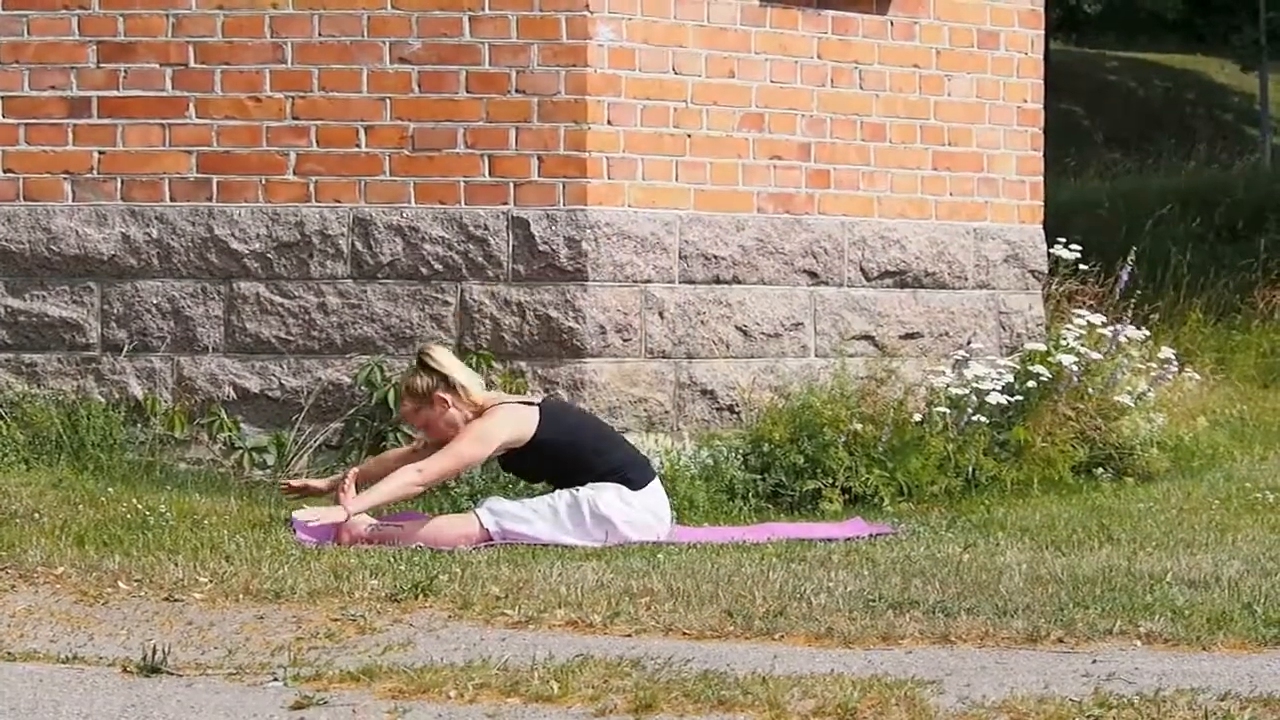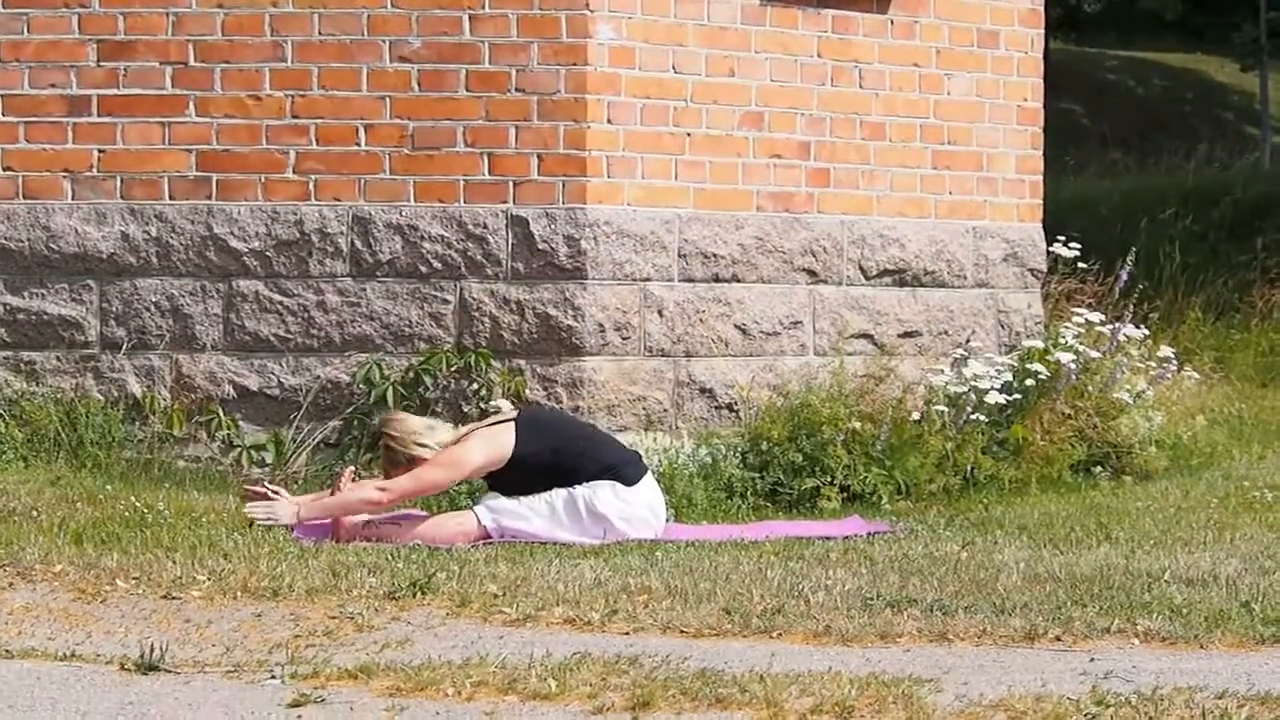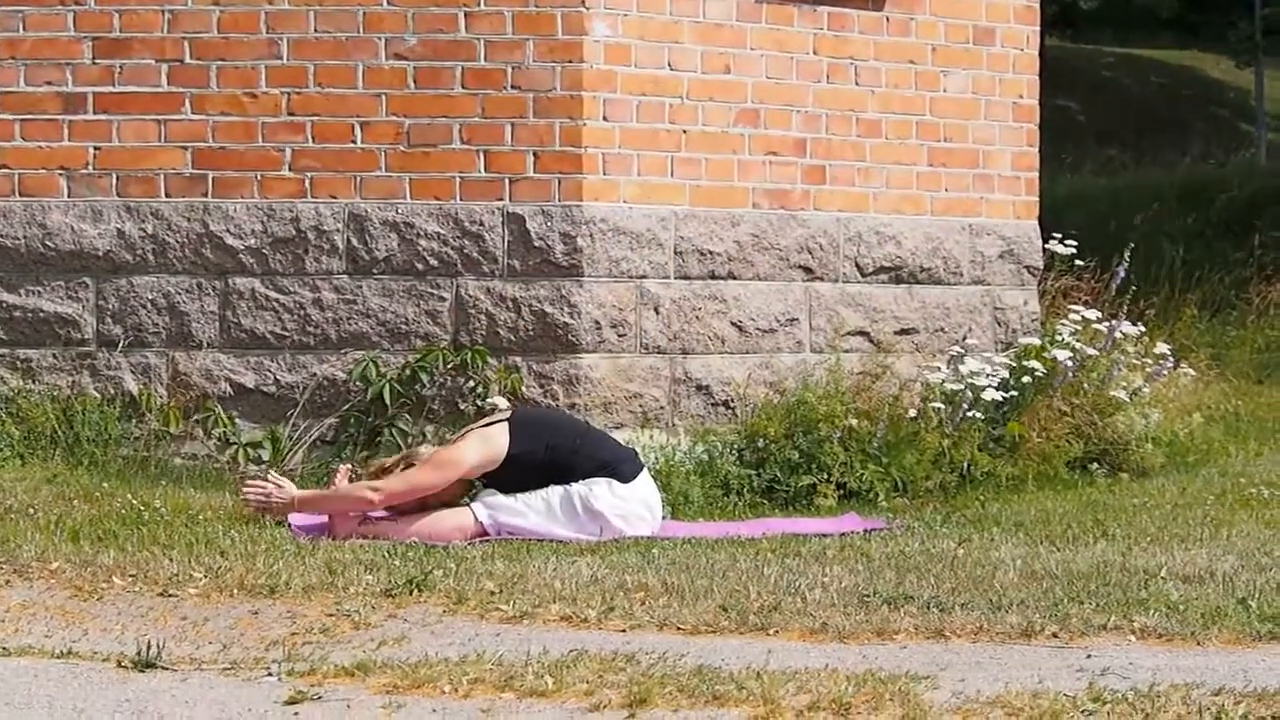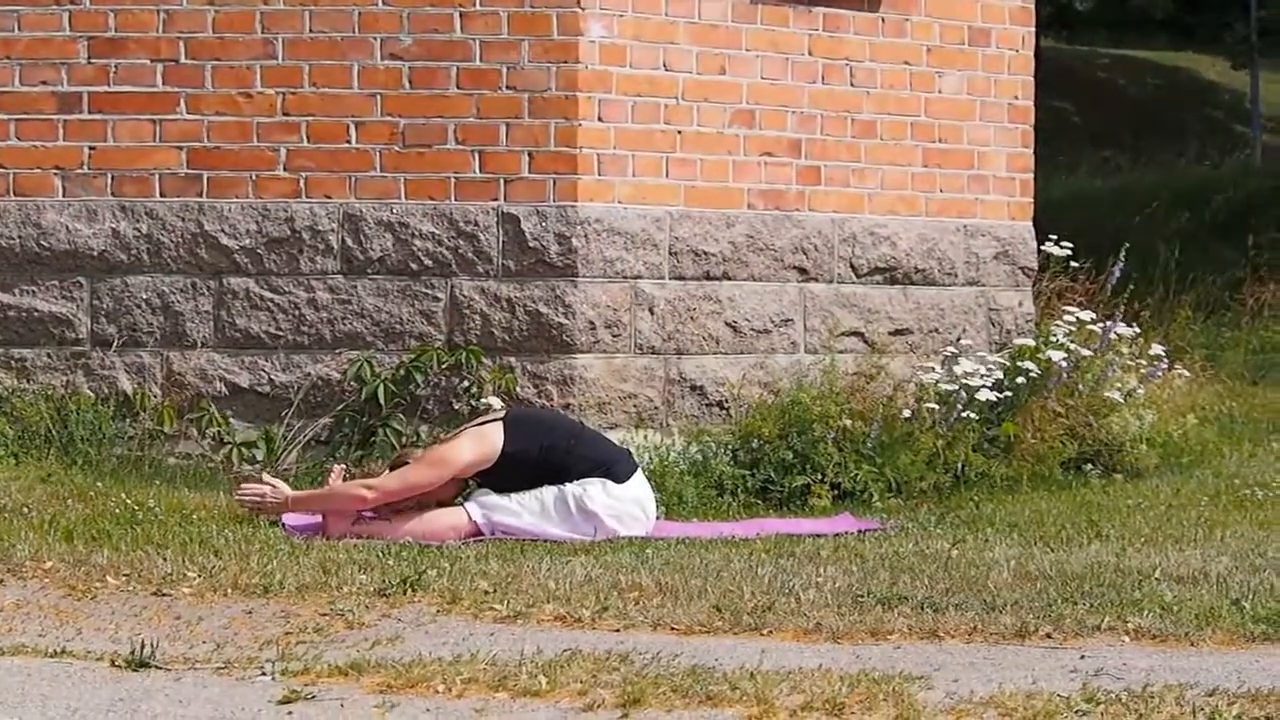
dt=0.4s
person 1, frame 1
left shoulder: (498, 422)
right shoulder: (492, 412)
left elbow: (420, 475)
right elbow: (410, 455)
left wrist: (345, 512)
right wrist: (330, 482)
left hip: (626, 505)
right hip: (620, 501)
left knee: (488, 524)
person 1, frame 2
left shoulder: (475, 450)
right shoulder: (478, 438)
left elbow: (384, 495)
right elbow: (385, 484)
left wrist: (300, 512)
right wrist: (302, 500)
left hip: (621, 504)
right hip: (621, 498)
left knee: (478, 525)
person 1, frame 3
left shoulder: (467, 454)
right shoulder: (475, 441)
left elbow: (376, 495)
right elbow: (381, 489)
left wrist: (295, 500)
left hip: (615, 501)
right hip: (620, 494)
left knee: (475, 522)
person 1, frame 4
left shoulder: (461, 454)
right shoulder: (471, 441)
left elbow: (369, 492)
right elbow: (377, 489)
left wrist: (290, 500)
left hip: (611, 501)
right hip: (613, 494)
left knee: (471, 520)
